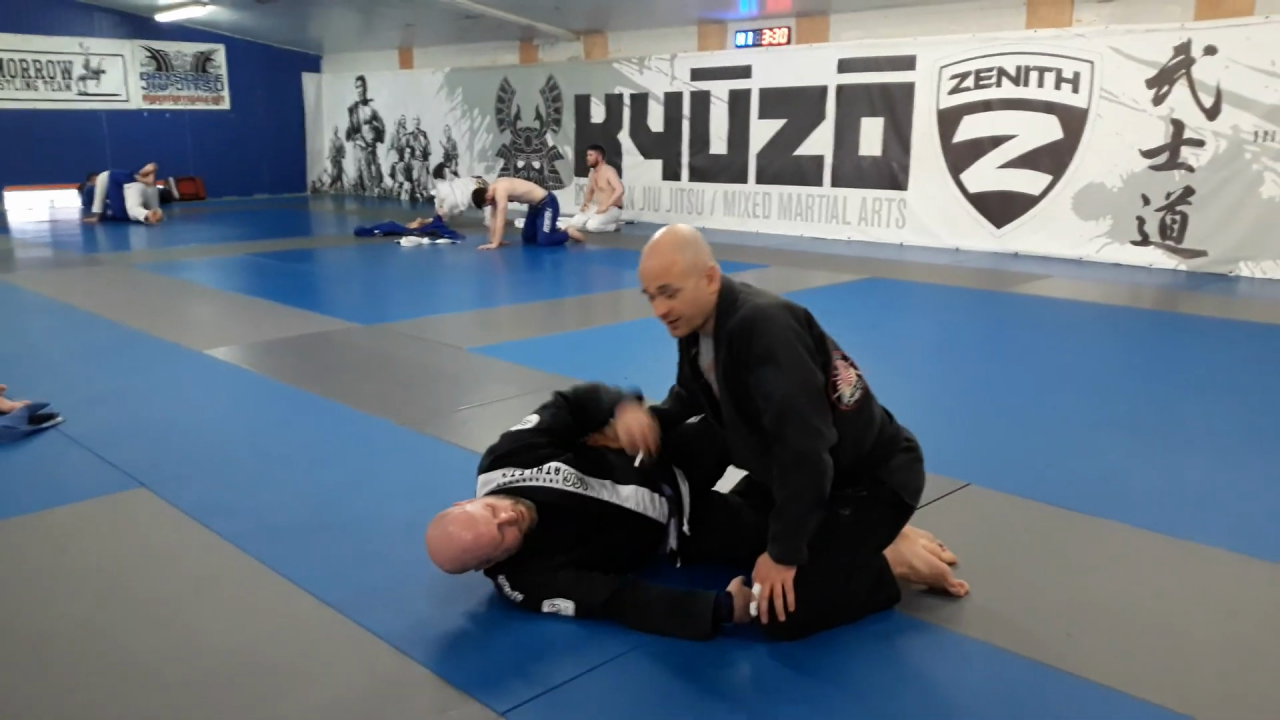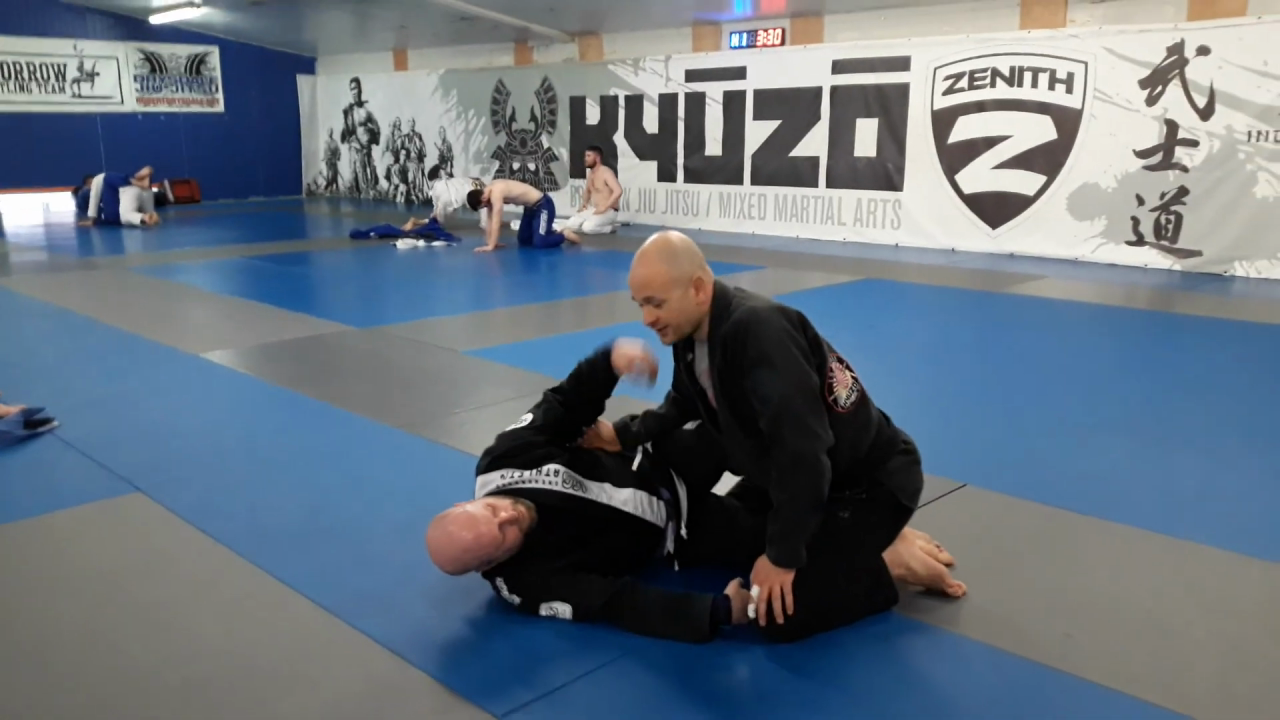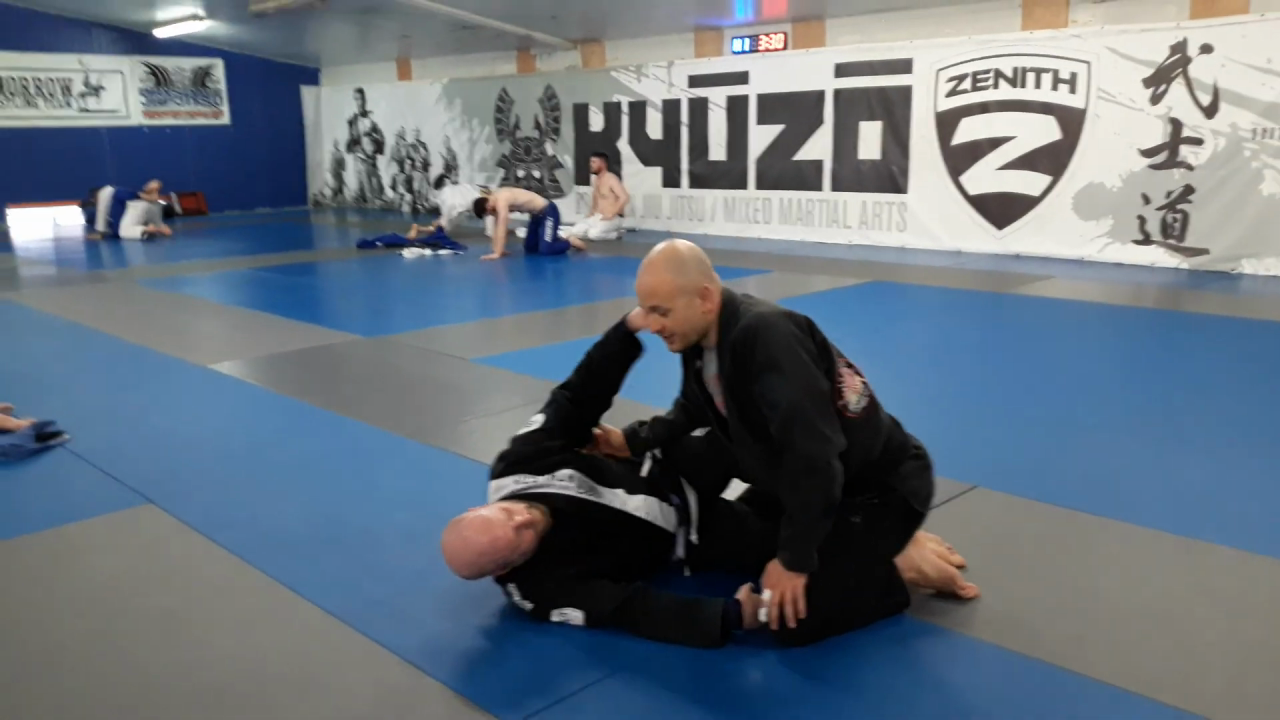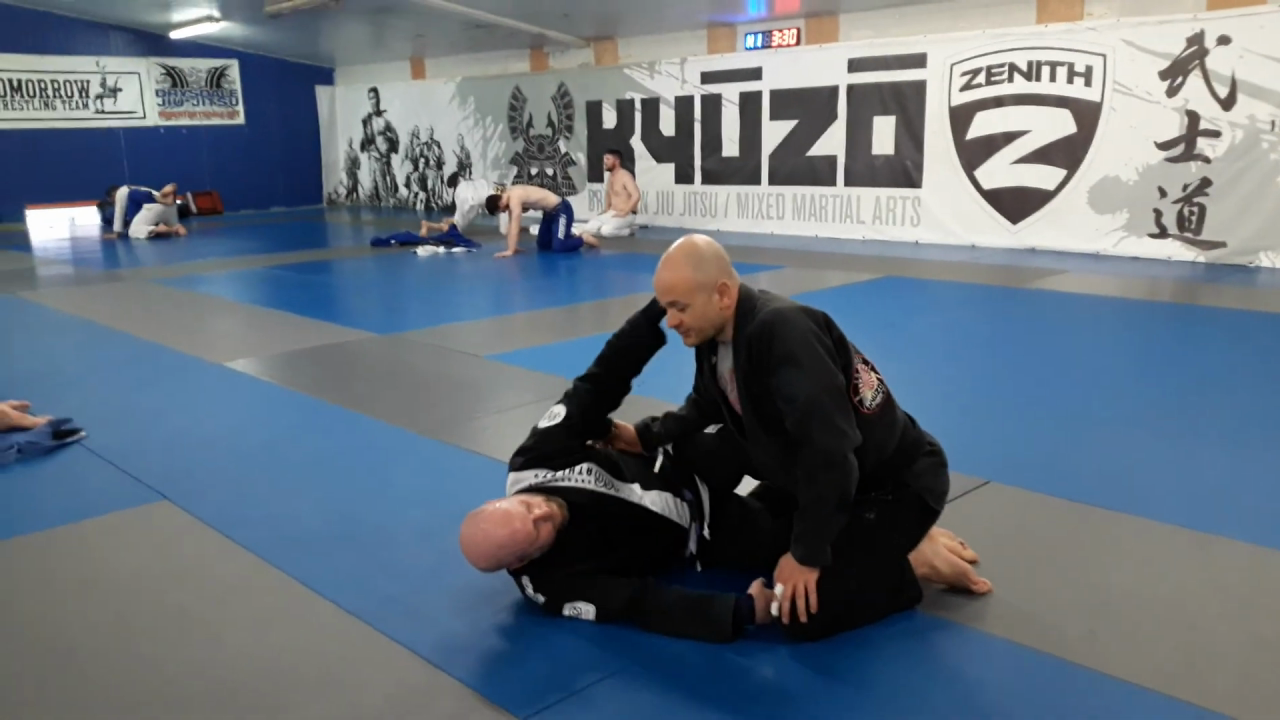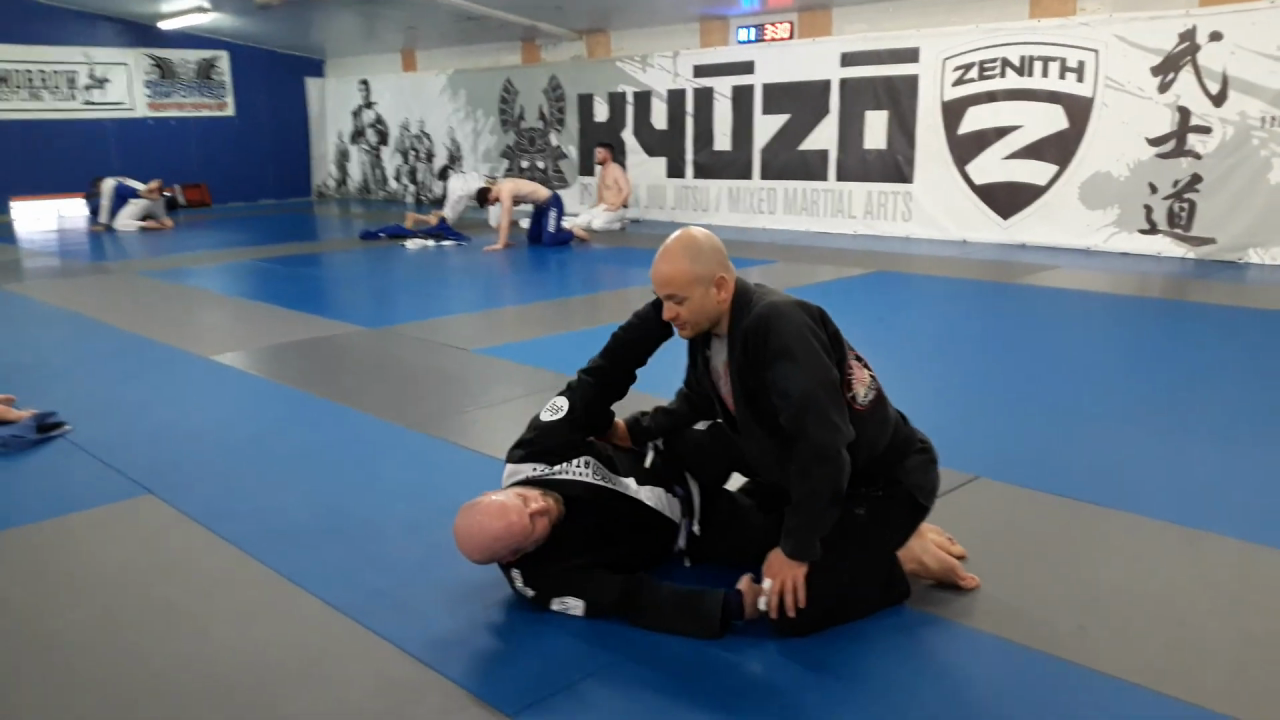
dt=0.1s
person 1, frame 1
left shoulder: (506, 460)
right shoulder: (530, 584)
left elbow: (577, 405)
right elbow: (621, 604)
left wrist: (620, 407)
right wrist: (726, 608)
left hip: (661, 467)
right hip: (674, 532)
person 1, frame 2
left shoulder: (506, 461)
right shoulder: (529, 584)
left elbow: (570, 400)
right elbow: (619, 604)
left wrist: (613, 358)
right wrist: (724, 611)
left hip: (657, 466)
right hip: (676, 533)
right ankle: (888, 566)
person 1, frame 3
left shoulder: (520, 464)
right shoulder: (541, 592)
left elbow: (578, 395)
right elbow: (632, 611)
left wrist: (632, 327)
right wrist: (735, 615)
left hip: (667, 472)
right hip: (684, 538)
right ankle: (893, 568)
person 1, frame 4
left shoulder: (540, 458)
right shoulder: (556, 586)
left elbow: (598, 385)
right elbow: (644, 606)
left wrist: (660, 310)
right wrist: (748, 611)
left hip: (681, 467)
right hip: (699, 534)
right ankle: (907, 562)
person 1, frame 5
left shoulder: (540, 446)
right shoulder: (549, 578)
left elbow: (606, 372)
right elbow: (635, 600)
left wrist: (668, 307)
right wrist: (737, 605)
left hip: (675, 461)
right hip: (687, 531)
right ankle: (896, 558)
person 2, frame 1
left shoulder: (764, 327)
right shoulder: (697, 325)
left elbow: (805, 447)
right elbow: (691, 396)
left wrist: (784, 553)
right wrist: (636, 426)
left hip: (871, 476)
right hip: (800, 474)
left knee: (786, 612)
person 2, frame 2
left shoulder: (758, 330)
right shoulder: (691, 331)
left elbow: (801, 450)
right elbow: (687, 403)
left wrist: (780, 555)
right wrist: (624, 433)
left hip: (869, 479)
right hip: (807, 475)
left knee: (782, 614)
right ankle: (862, 543)
person 2, frame 3
left shoulder: (767, 337)
right shoulder: (700, 338)
left elbow: (812, 455)
right elbow: (694, 409)
left wrist: (794, 558)
right wrist: (634, 440)
left hip: (880, 485)
right hip: (814, 483)
left knee: (793, 617)
left ankle: (904, 569)
person 2, frame 4
left shoulder: (784, 332)
right shoulder: (716, 334)
left elbow: (828, 450)
right elbow: (707, 406)
left wrist: (806, 553)
right wrist: (646, 436)
left hip: (894, 482)
right hip: (826, 478)
left knee: (805, 614)
left ankle: (917, 564)
right ankle: (878, 542)
person 2, frame 5
left shoulder: (779, 326)
right shoulder: (707, 327)
left elbow: (821, 445)
right elbow: (698, 399)
left wrist: (797, 548)
right wrist: (636, 430)
left hip: (884, 480)
right hip: (807, 475)
left knee: (795, 609)
left ankle: (904, 560)
